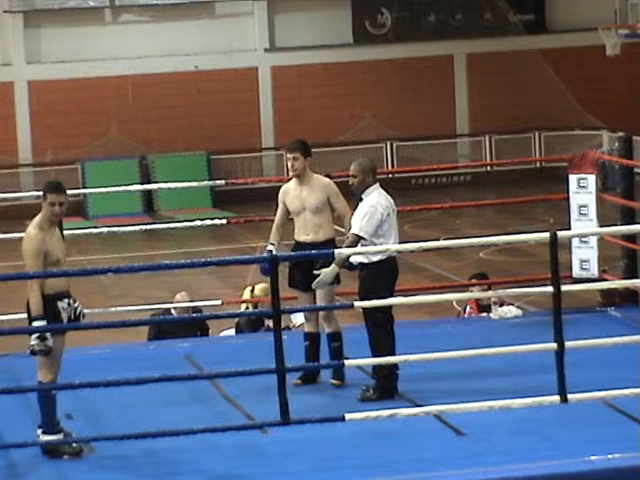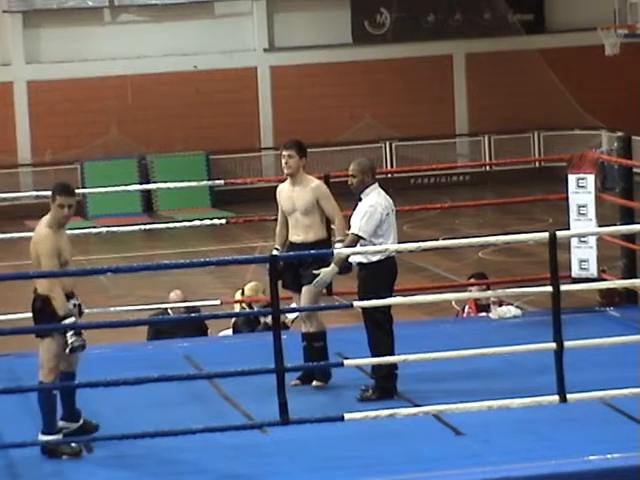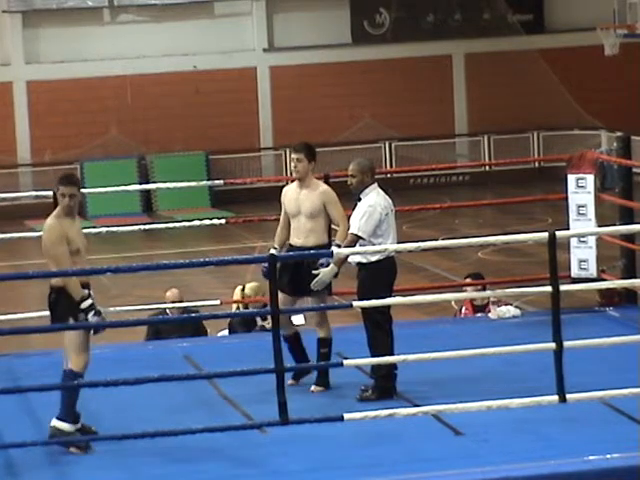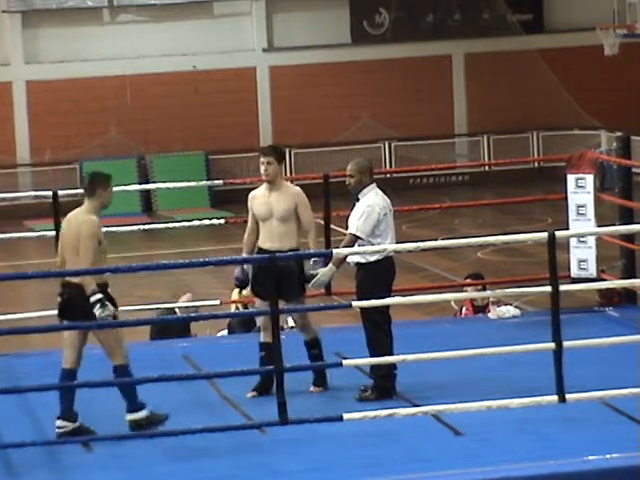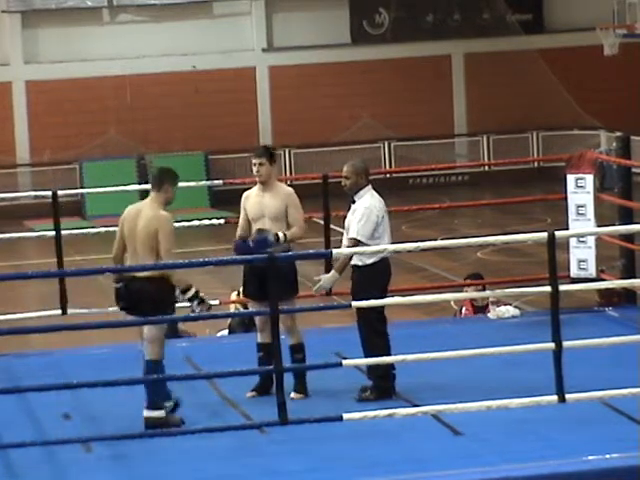
dt=0.7s
person 1, frame 1
left shoulder: (56, 227)
right shoulder: (35, 236)
right elbow: (33, 285)
left wrist: (72, 301)
right wrist: (38, 326)
left hip: (59, 302)
right hip: (45, 306)
left knee: (53, 370)
right knee: (48, 373)
left ankle: (49, 426)
right ankle: (50, 438)
person 1, frame 2
left shoulder: (57, 227)
right shoulder: (46, 236)
right elbow: (53, 286)
left wrist: (74, 301)
right wrist: (69, 324)
left hip: (63, 301)
right hip: (49, 306)
left knee: (70, 362)
right knee: (50, 371)
left ankle: (71, 421)
right ankle: (49, 437)
person 1, frame 3
left shoulder: (73, 220)
right shoulder: (56, 227)
right elbow: (67, 273)
left wrist: (87, 299)
right wrist: (89, 306)
left hip: (75, 295)
right hip: (67, 298)
left knee: (74, 361)
right knee: (78, 361)
left ankle: (70, 420)
right ankle: (62, 425)
person 1, frame 4
left shoulder: (69, 218)
right shoulder: (90, 223)
left elbow: (61, 263)
right elbow: (84, 270)
right wrist: (98, 302)
left hip: (70, 293)
right hip: (88, 294)
left knee: (70, 361)
right knee: (119, 357)
left ankle: (66, 422)
right ankle: (137, 414)
person 1, frame 5
left shoulder: (129, 211)
right shoulder: (162, 218)
left elbow: (116, 257)
right elbow: (168, 266)
left wrist: (120, 285)
right wrist: (192, 294)
left hip: (132, 284)
right hip: (154, 287)
left knee: (154, 346)
right knee: (153, 351)
left ankle: (163, 399)
right ankle: (153, 413)
person 2, frame 1
left shoulder: (326, 185)
right shoulder: (286, 191)
left elbow: (347, 216)
right elbow: (279, 224)
right wrist: (271, 249)
left hip: (324, 249)
right hip: (300, 251)
left knee: (326, 313)
right knee: (308, 315)
left ankle: (338, 369)
right ankle: (311, 370)
person 2, frame 2
left shoulder: (316, 187)
right shoulder: (281, 190)
left elbow: (337, 219)
left wrist: (339, 248)
right wrist: (276, 253)
left hip: (316, 250)
right hip: (293, 251)
left knee: (308, 311)
right knee: (303, 314)
left ankle: (323, 370)
right ankle: (309, 370)
person 2, frame 3
left shoulder: (324, 192)
right shoulder: (286, 192)
left elbow: (343, 225)
right wrist: (274, 252)
left hip: (316, 256)
right hip: (293, 255)
left knee: (319, 318)
right knee: (280, 314)
left ankle: (322, 376)
right ankle: (301, 363)
person 2, frame 4
left shoulder: (295, 194)
right shoulder: (254, 196)
left elbow: (310, 229)
left wrist: (315, 259)
right wrist: (244, 260)
left hip: (289, 260)
right hip: (263, 260)
left knee: (301, 321)
right knee: (265, 324)
left ankle: (320, 375)
right ankle: (266, 380)
person 2, frame 5
left shoulder: (287, 194)
right shoulder: (247, 196)
left elbow: (299, 229)
right elbow: (242, 229)
left wrist: (278, 236)
right wrist: (240, 241)
left hip: (280, 261)
right hip: (255, 261)
left knee: (288, 323)
right knee: (262, 324)
left ankle: (300, 382)
right ankle: (265, 381)
person 3, frame 1
left shoulder: (372, 204)
right shoulder: (380, 199)
left elbow: (354, 240)
left wrist: (333, 268)
left hip: (375, 268)
right hip: (380, 266)
left knee: (378, 327)
right knee: (381, 325)
left ankle: (385, 385)
right ankle: (385, 379)
person 3, frame 2
left shoulder: (372, 204)
right shoulder: (378, 198)
left elbow: (353, 240)
left wrist: (333, 268)
left hip: (375, 268)
right hip: (379, 266)
left knee: (377, 327)
right knee: (380, 325)
left ankle: (384, 385)
right ankle: (384, 379)
person 3, frame 3
left shoulder: (371, 204)
right shoulder: (378, 199)
left elbow: (352, 240)
left wrist: (333, 268)
left hip: (374, 269)
right hip: (378, 266)
left knee: (377, 327)
right knee: (379, 325)
left ankle: (383, 385)
right ankle: (384, 379)
person 3, frame 4
left shoulder: (370, 204)
right shoulder: (376, 198)
left elbow: (351, 240)
left wrist: (331, 269)
left hip: (373, 268)
right hip: (377, 266)
left knee: (376, 327)
right knee: (378, 325)
left ankle: (383, 385)
right ankle: (383, 379)
person 3, frame 5
left shoulder: (367, 205)
right shoulder: (367, 201)
left elbow: (354, 245)
left wrist: (334, 274)
left hip: (370, 270)
right hip: (369, 269)
left knee: (371, 328)
right knee: (374, 327)
left ankle: (382, 386)
right ankle: (382, 379)
